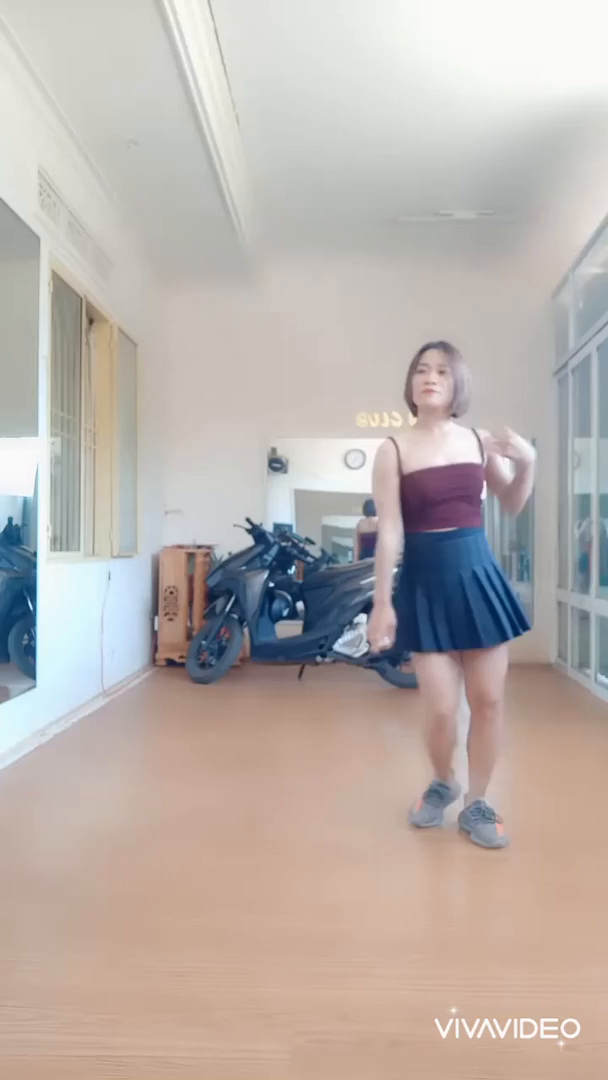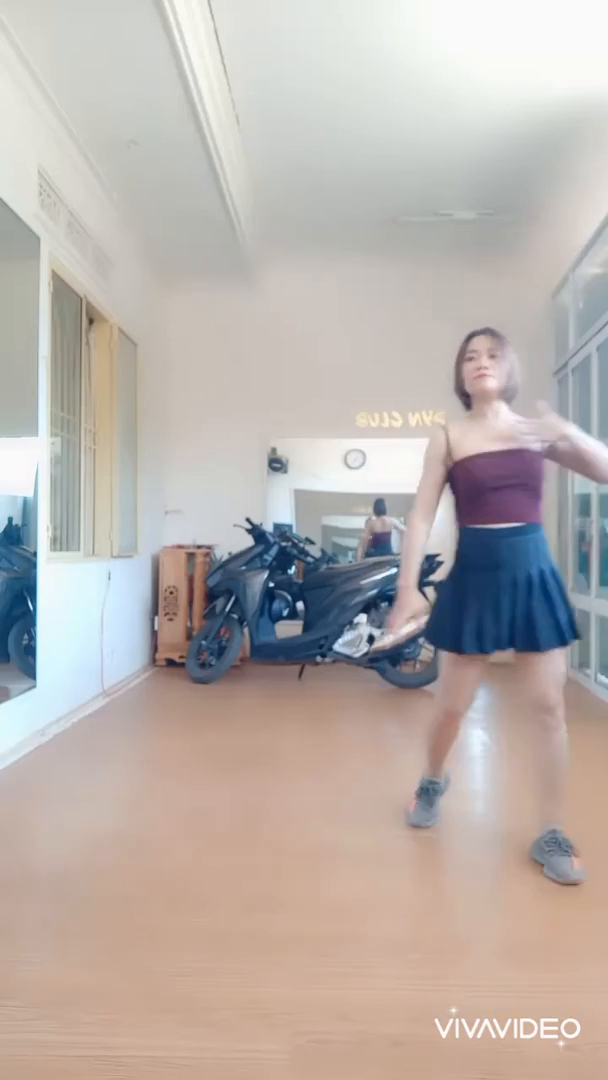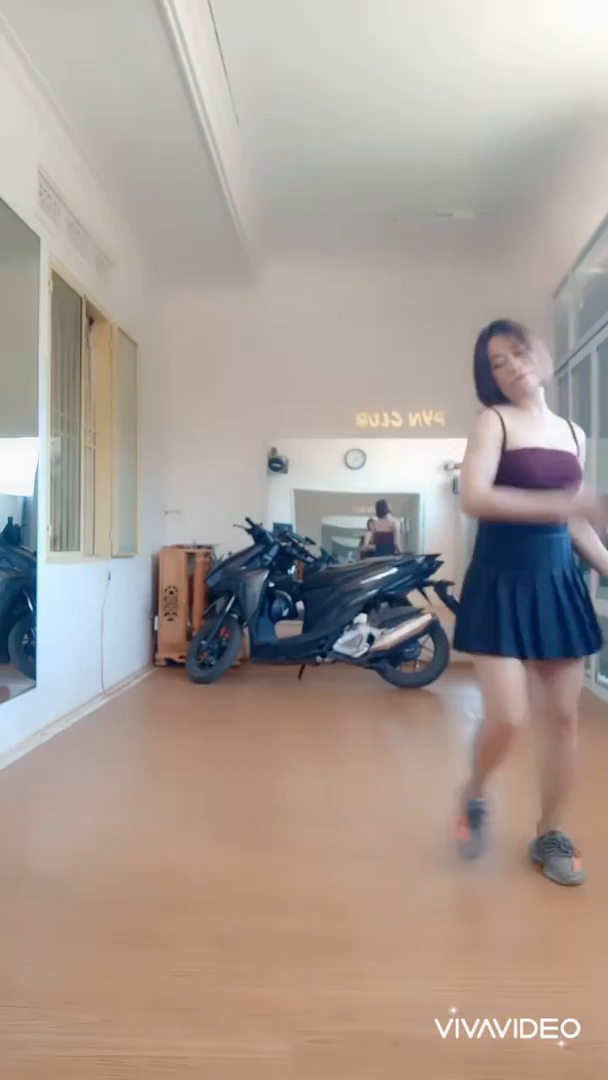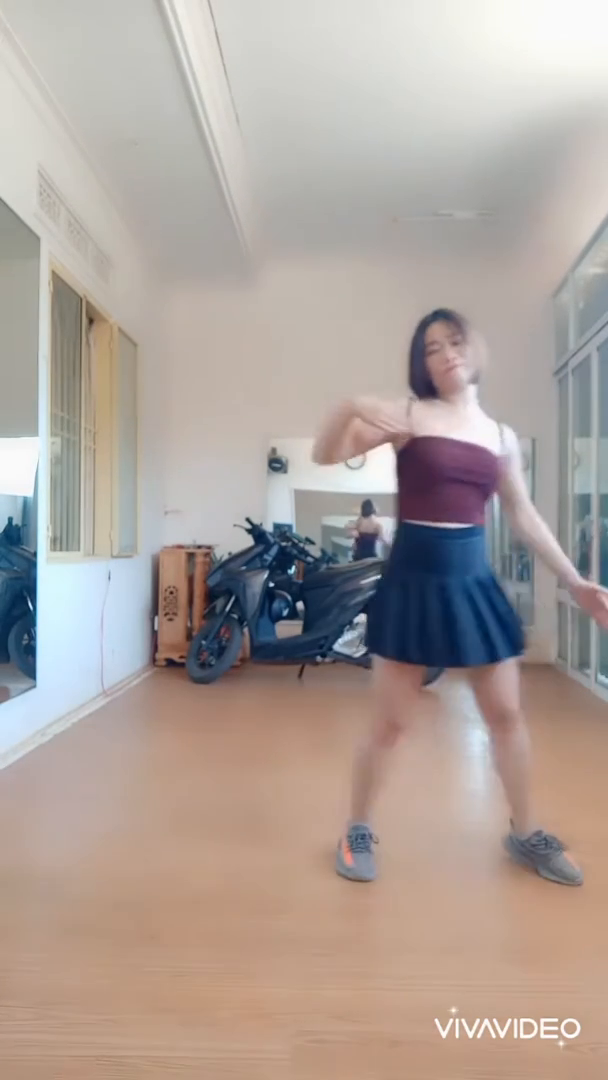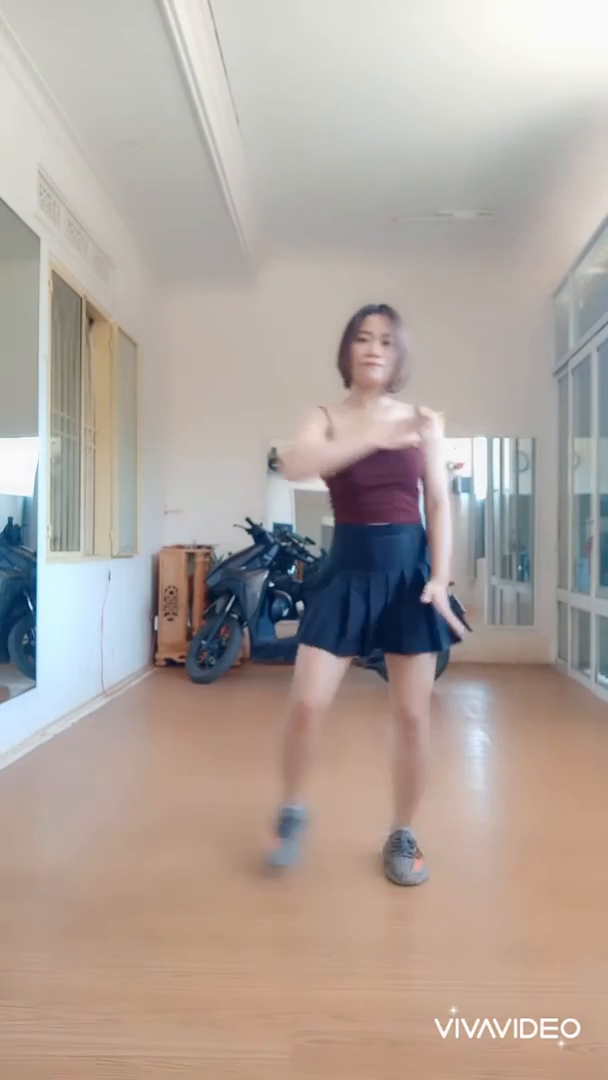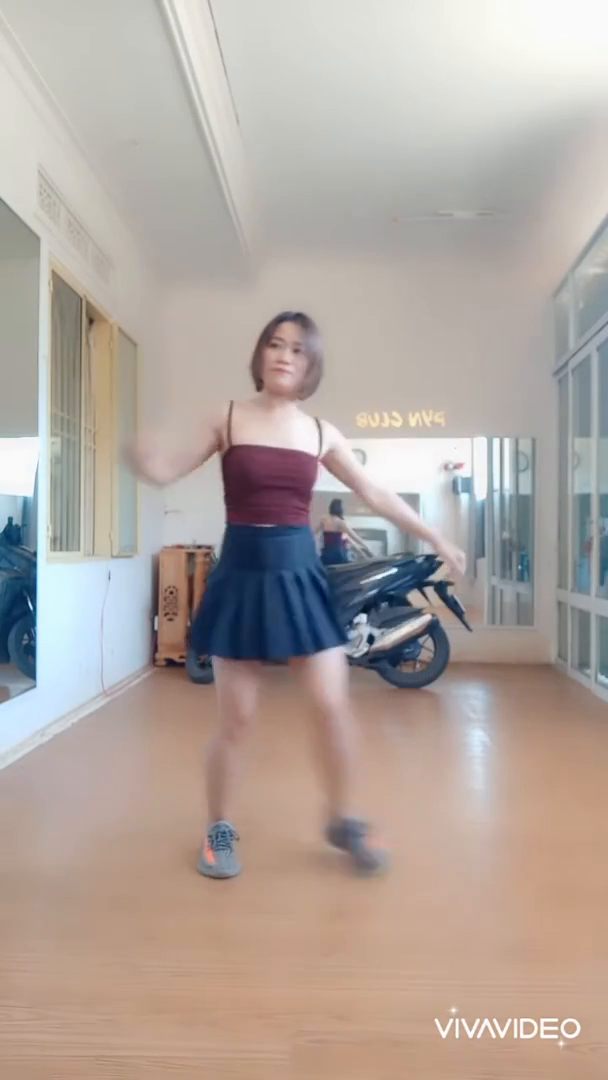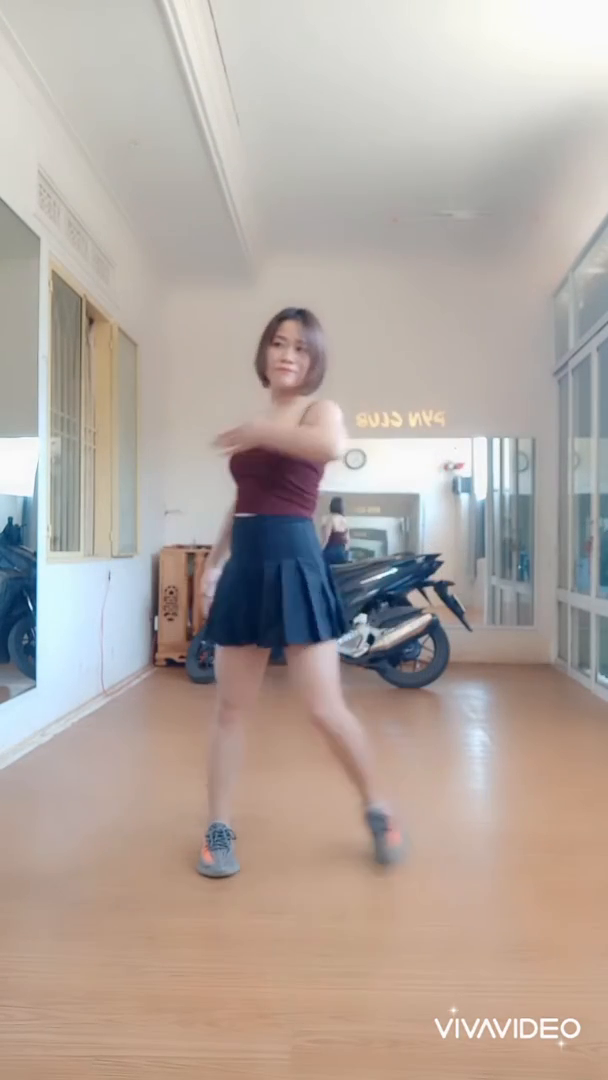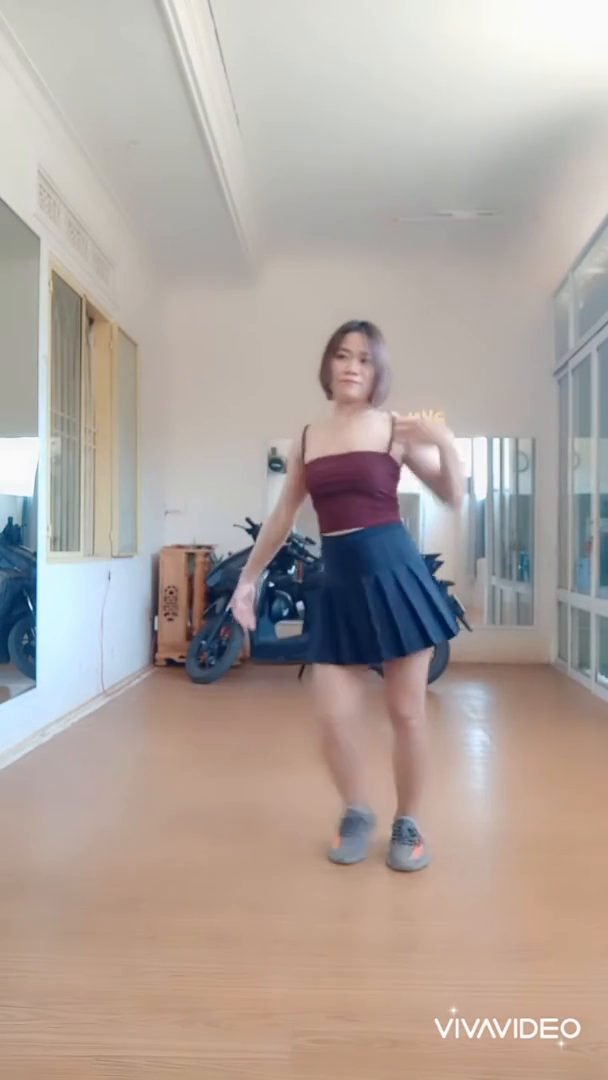
dt=0.5s
person 1, frame 1
left shoulder: (480, 442)
right shoulder: (392, 451)
left elbow: (514, 507)
right elbow: (388, 531)
left wrist: (526, 463)
right wrist: (382, 602)
left hip: (478, 577)
right hip: (423, 584)
left knee: (489, 700)
right knee: (442, 709)
left ankle: (477, 802)
right ankle: (440, 783)
person 1, frame 2
left shoulder: (541, 431)
right shoulder: (448, 437)
right elbow: (421, 515)
right wrist: (407, 587)
left hip: (533, 573)
right hip: (474, 577)
left knee: (547, 707)
right knee: (452, 705)
left ankle: (550, 834)
right ankle: (432, 781)
person 1, frame 3
right shoulder: (494, 422)
right elbow: (475, 498)
right wrist: (553, 504)
left hip: (558, 579)
right hip: (500, 580)
left knee: (562, 718)
right knee: (507, 718)
left ankle: (550, 835)
right ankle: (473, 800)
person 1, frame 4
left shoulder: (501, 436)
right shoulder: (408, 415)
left elbow: (524, 515)
right elbow: (325, 454)
right wrist: (351, 408)
left hip: (473, 581)
right hip: (413, 578)
left knee: (506, 714)
right knee: (390, 721)
left ankle: (525, 833)
right ankle: (356, 831)
person 1, frame 5
left shoulder: (426, 421)
right shoulder: (327, 419)
left elbow: (438, 505)
right elbow: (298, 465)
left wrist: (438, 577)
right wrist: (376, 435)
left hip: (409, 573)
right hip: (348, 575)
left knee: (412, 716)
right knee: (306, 705)
left ankle: (402, 835)
right ankle: (292, 812)
person 1, frame 6
left shoulder: (321, 433)
right shoulder: (228, 418)
left elbow: (374, 494)
right elbow: (164, 471)
left wrist: (436, 538)
right wrist: (142, 456)
left hip: (299, 575)
right hip: (242, 577)
left knee: (330, 705)
right knee: (235, 718)
left ankle: (342, 818)
right ankle: (219, 828)
person 1, frame 7
left shoulder: (317, 411)
right shoulder: (257, 422)
left elbow: (332, 446)
left wrist: (255, 433)
right wrist: (213, 563)
left hip: (295, 564)
right hip: (245, 570)
left knee: (324, 708)
right knee: (231, 707)
left ankle: (376, 809)
right ankle: (219, 828)
person 1, frame 8
left shoulder: (395, 429)
right shoulder: (307, 437)
left elbow: (454, 498)
right elbow: (284, 515)
left wrist: (445, 447)
right wrist: (249, 576)
left hip: (395, 574)
right hip: (339, 582)
left knee: (406, 714)
right knee: (336, 718)
left ankle: (407, 823)
right ankle: (357, 814)
